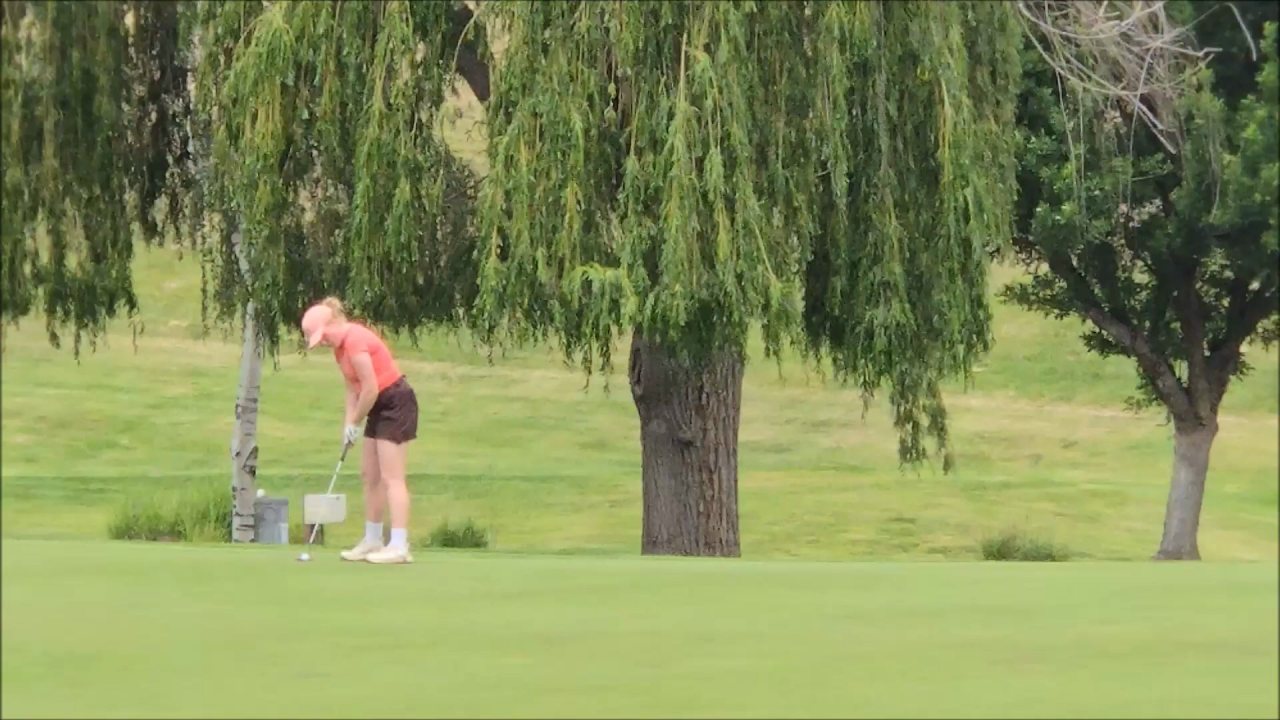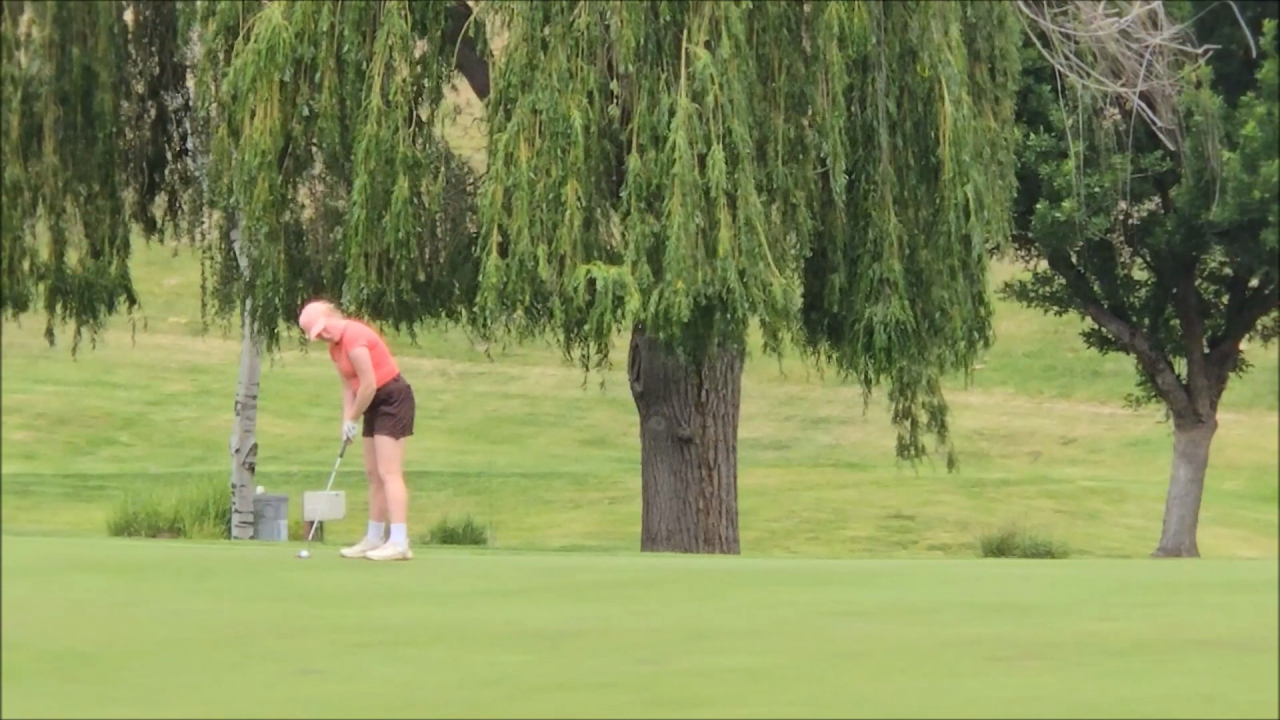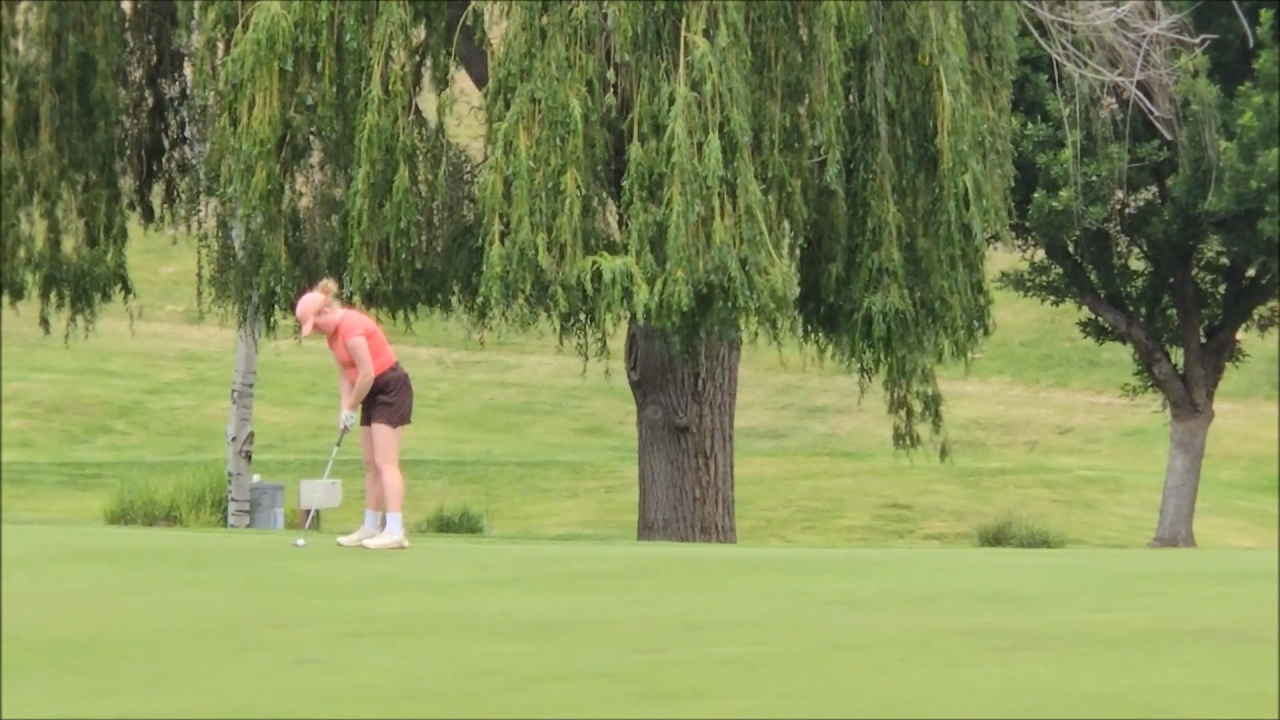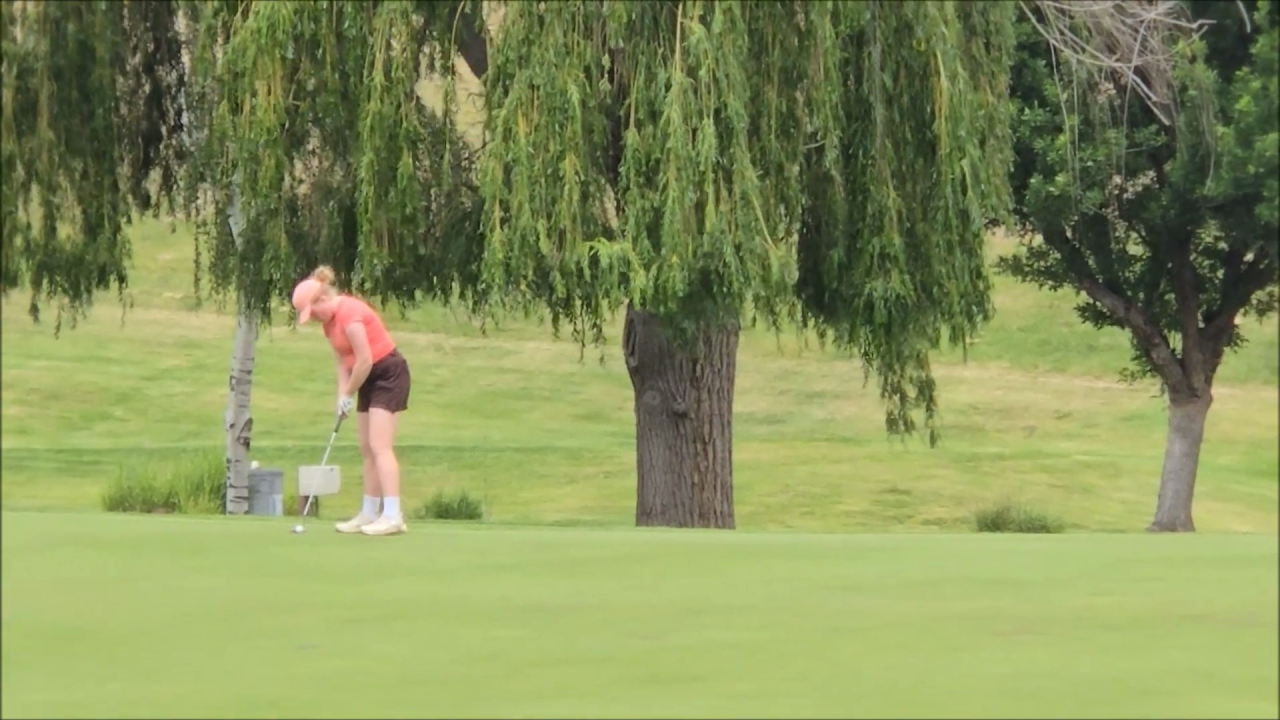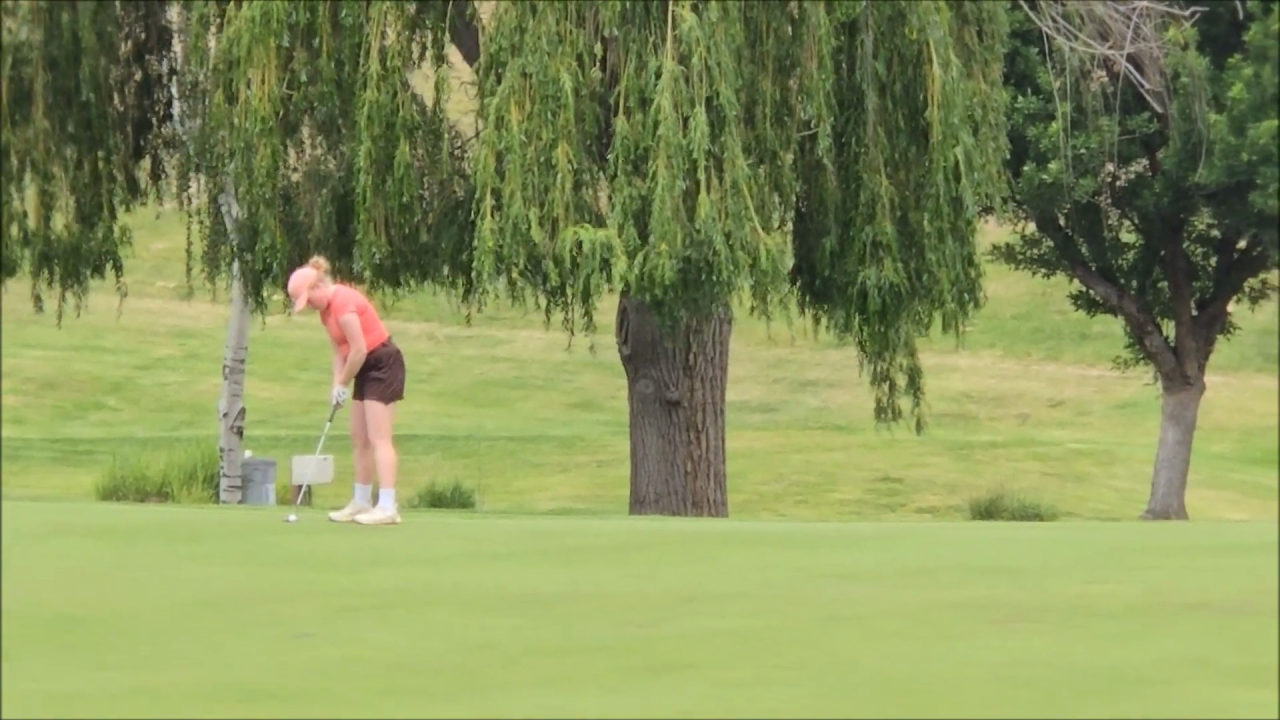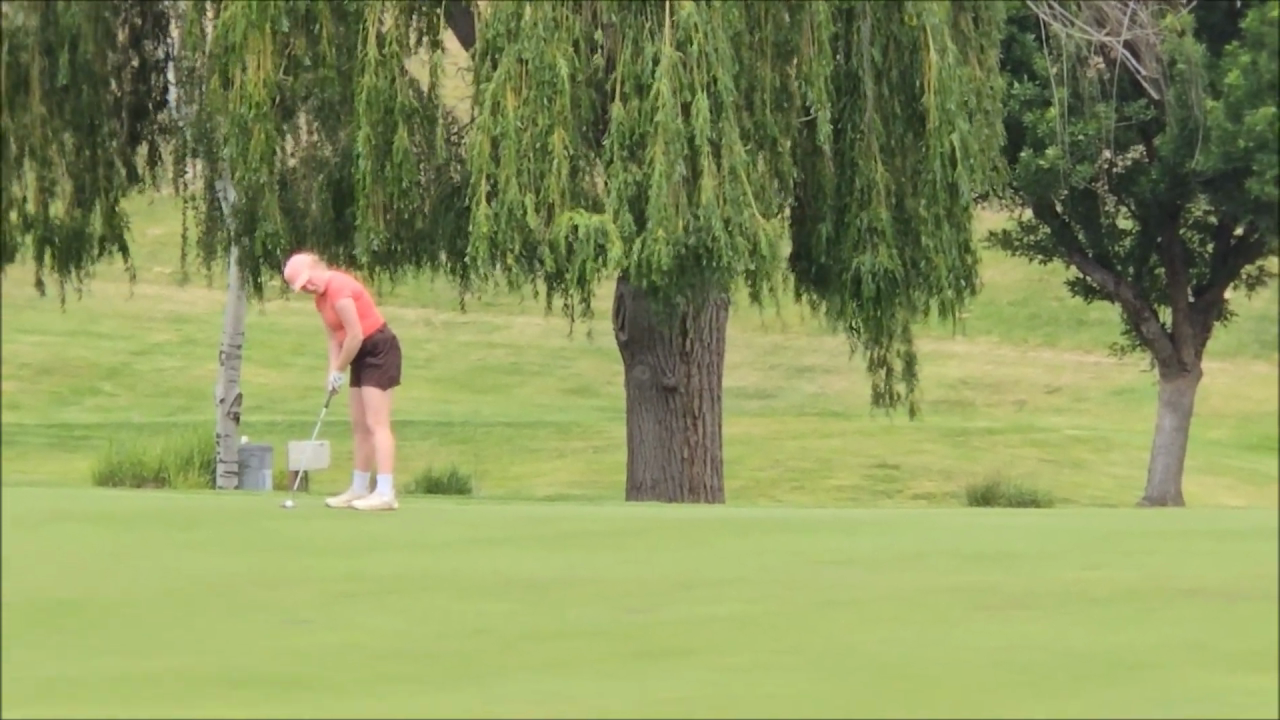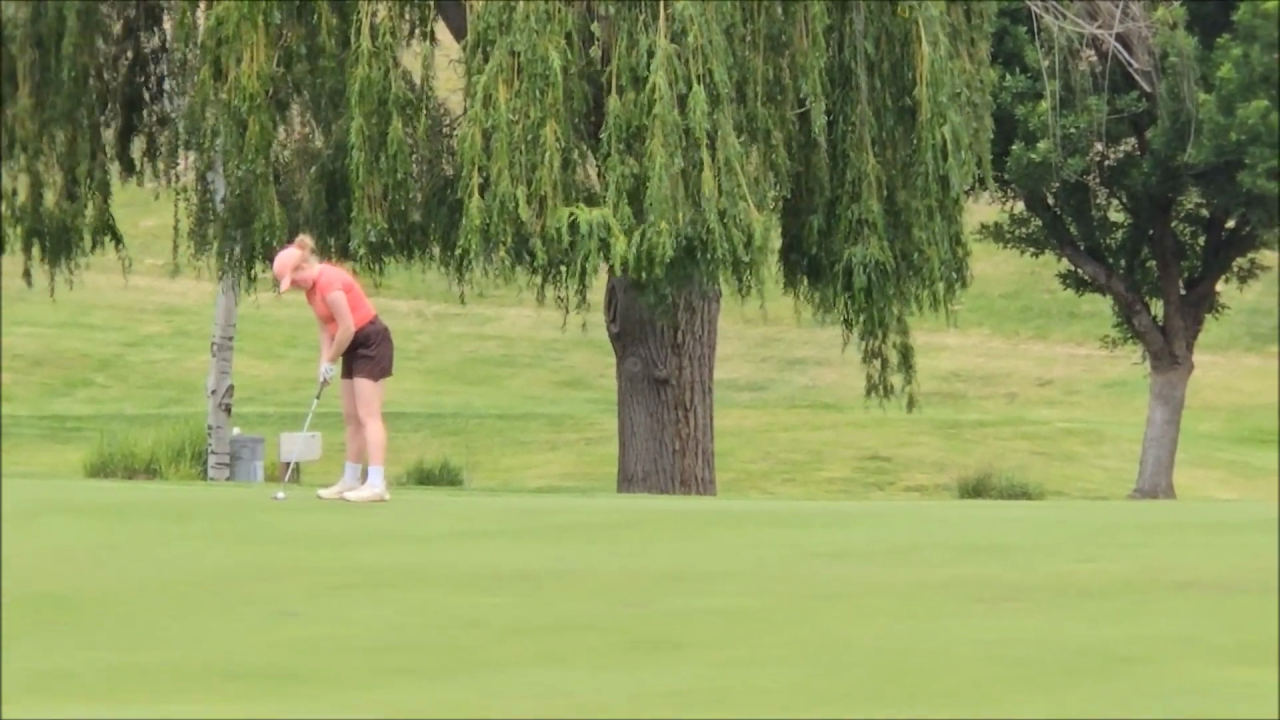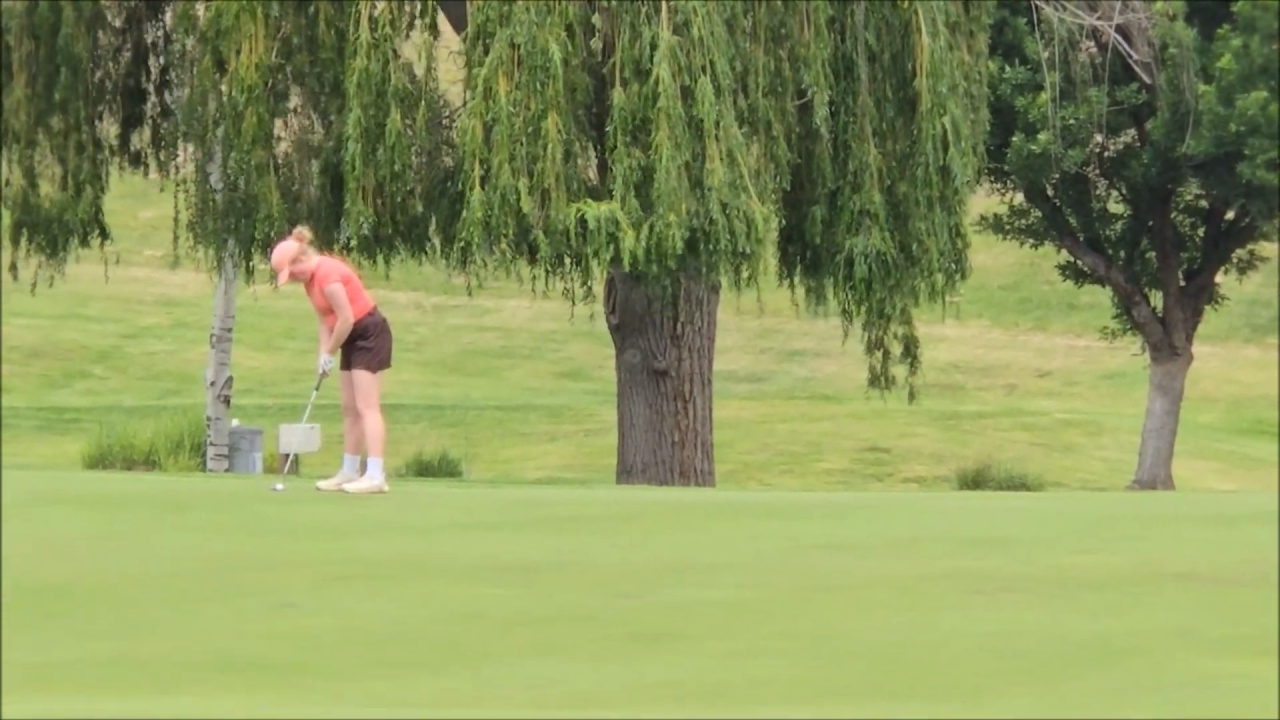
dt=0.5s
person 1, frame 1
left shoulder: (355, 341)
right shoulder: (341, 346)
left elbow: (370, 389)
right elbow: (352, 388)
left wrist: (354, 422)
right wrist: (349, 423)
left hip: (396, 405)
right hip: (380, 408)
left knee: (391, 477)
right knee: (370, 476)
left ankle: (399, 546)
right ankle: (373, 540)
person 1, frame 2
left shoulder: (354, 337)
right shoulder: (336, 345)
left elbow: (369, 385)
right elbow: (349, 385)
left wrist: (352, 418)
right wrist: (347, 420)
left hip: (393, 401)
right hip: (376, 405)
left knee: (388, 473)
right knee: (374, 475)
left ankle: (399, 542)
right ankle: (374, 538)
person 1, frame 3
left shoulder: (351, 326)
right shoulder: (334, 333)
left elbow: (367, 374)
right elbow: (346, 374)
left wrist: (351, 408)
right wrist: (345, 409)
left hip: (391, 390)
right hip: (374, 394)
left knee: (385, 462)
right knee: (371, 464)
left ankle: (395, 532)
right ankle: (371, 527)
person 1, frame 4
left shoulder: (349, 313)
right shoulder: (330, 321)
left elbow: (365, 360)
right elbow: (343, 361)
left wrist: (348, 394)
right wrist: (343, 396)
left hip: (389, 375)
right hip: (371, 380)
left knee: (379, 446)
right knee: (368, 450)
left ankle: (392, 515)
right ankle: (370, 513)
person 1, frame 5
left shoulder: (343, 302)
right shoulder: (326, 310)
left elbow: (359, 350)
right elbow: (339, 350)
left wrist: (342, 383)
right wrist: (337, 385)
left hip: (383, 365)
right hip: (367, 370)
left knee: (379, 439)
right knee: (360, 438)
left ankle: (387, 507)
right ankle: (361, 502)
person 1, frame 6
left shoulder: (339, 287)
right shoulder: (321, 297)
left elbow: (355, 335)
right elbow: (334, 336)
left wrist: (339, 369)
right wrist: (333, 371)
left hip: (379, 352)
right hip: (362, 356)
left knee: (376, 424)
right knee: (360, 425)
left ankle: (385, 492)
right ankle: (359, 488)
person 1, frame 7
left shoulder: (328, 281)
right shoulder: (312, 287)
left elbow: (347, 327)
right elbow: (326, 328)
left wrist: (330, 361)
right wrist: (324, 363)
left hip: (371, 343)
right hip: (354, 348)
left knee: (367, 415)
right knee: (351, 417)
left ankle: (376, 484)
right ankle: (350, 480)
person 1, frame 8
left shoulder: (327, 273)
right shoulder: (311, 279)
left elbow: (346, 319)
right elbow: (325, 320)
left wrist: (330, 353)
right wrist: (324, 354)
left hip: (370, 335)
right hip: (353, 339)
left knee: (366, 407)
right knee: (350, 409)
left ankle: (375, 476)
right ankle: (350, 472)
